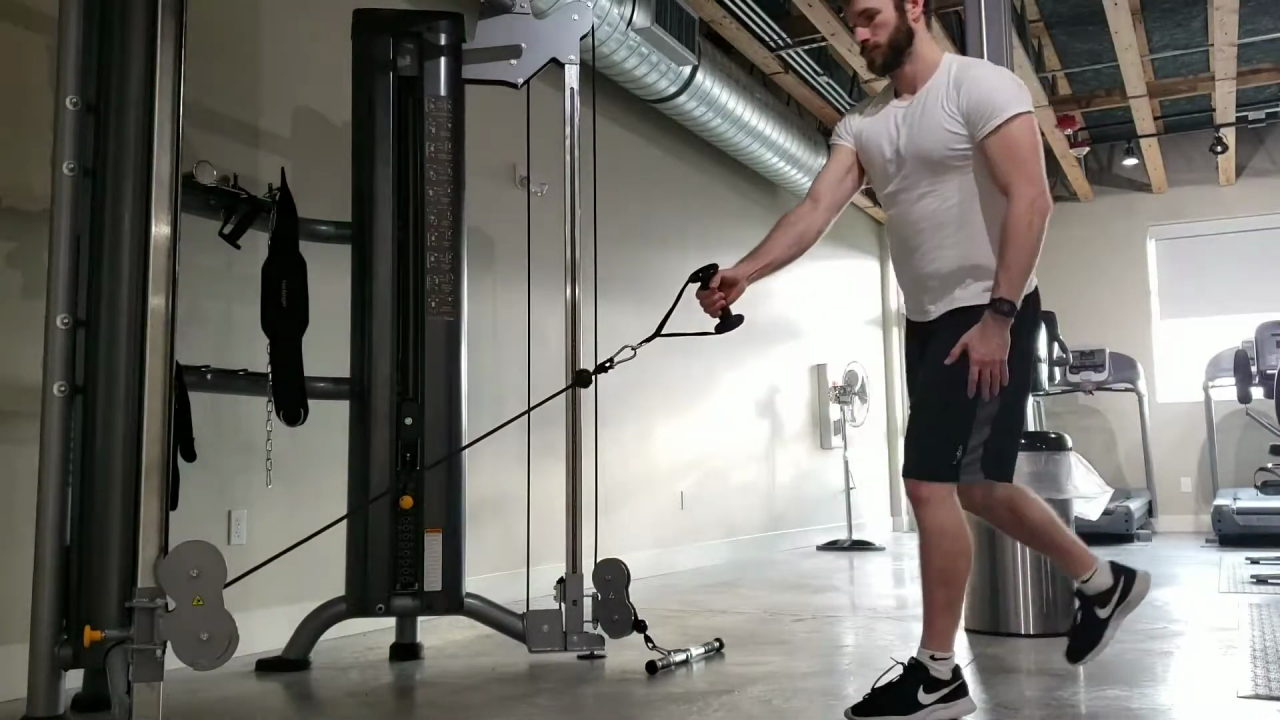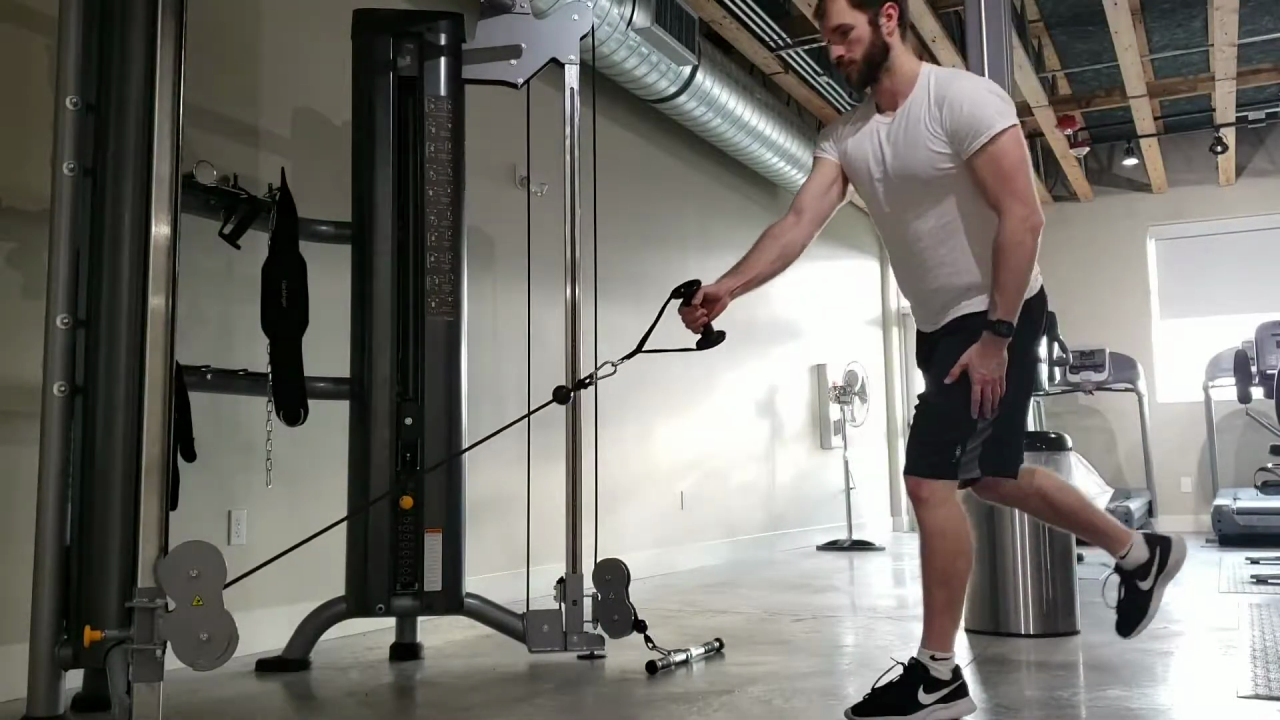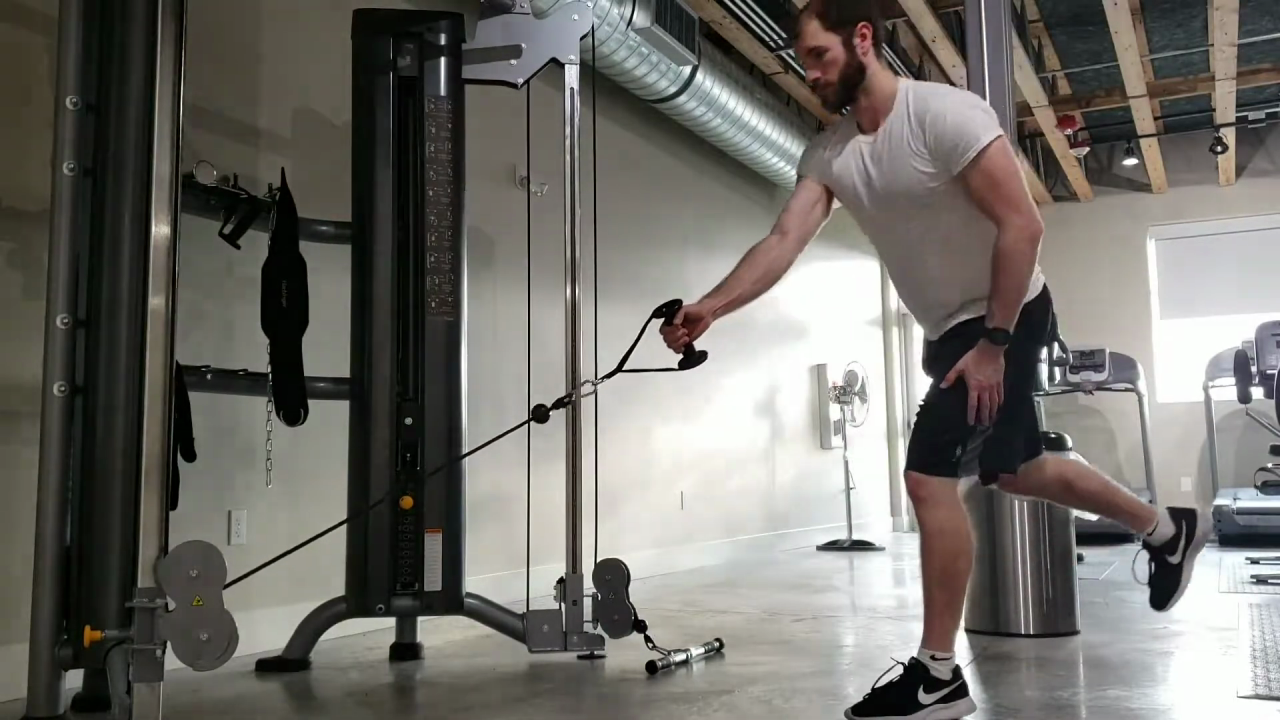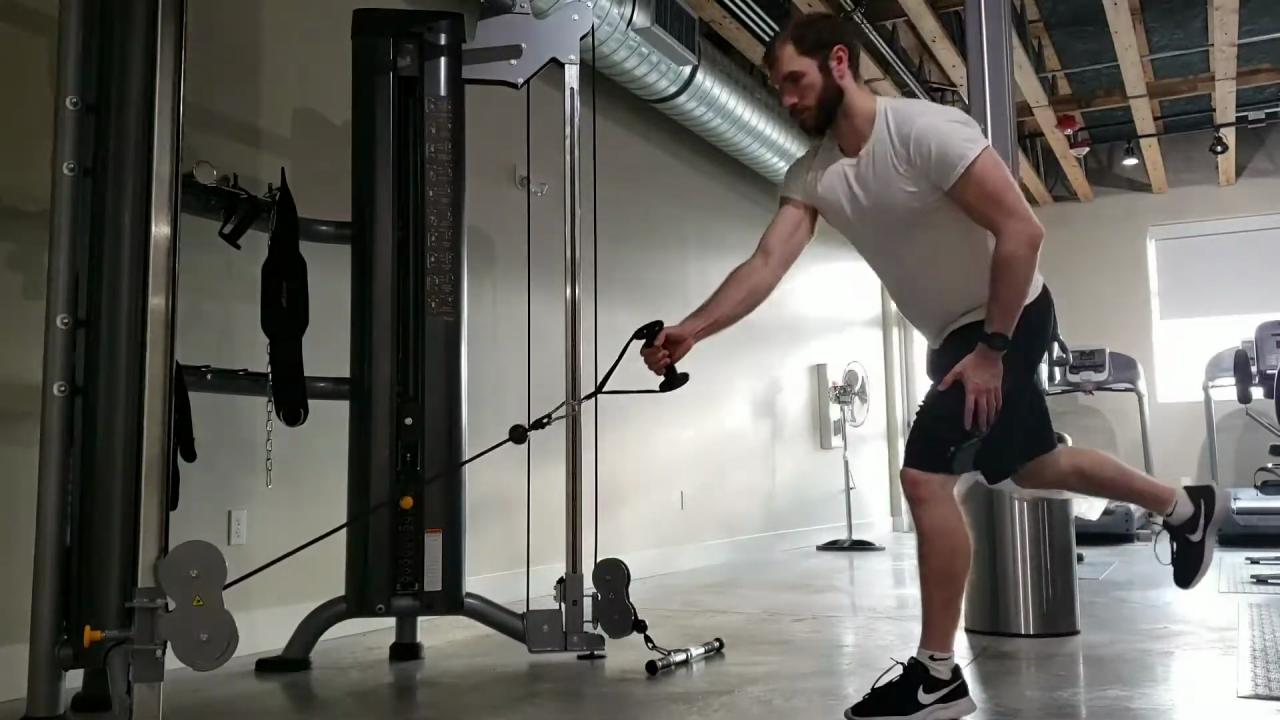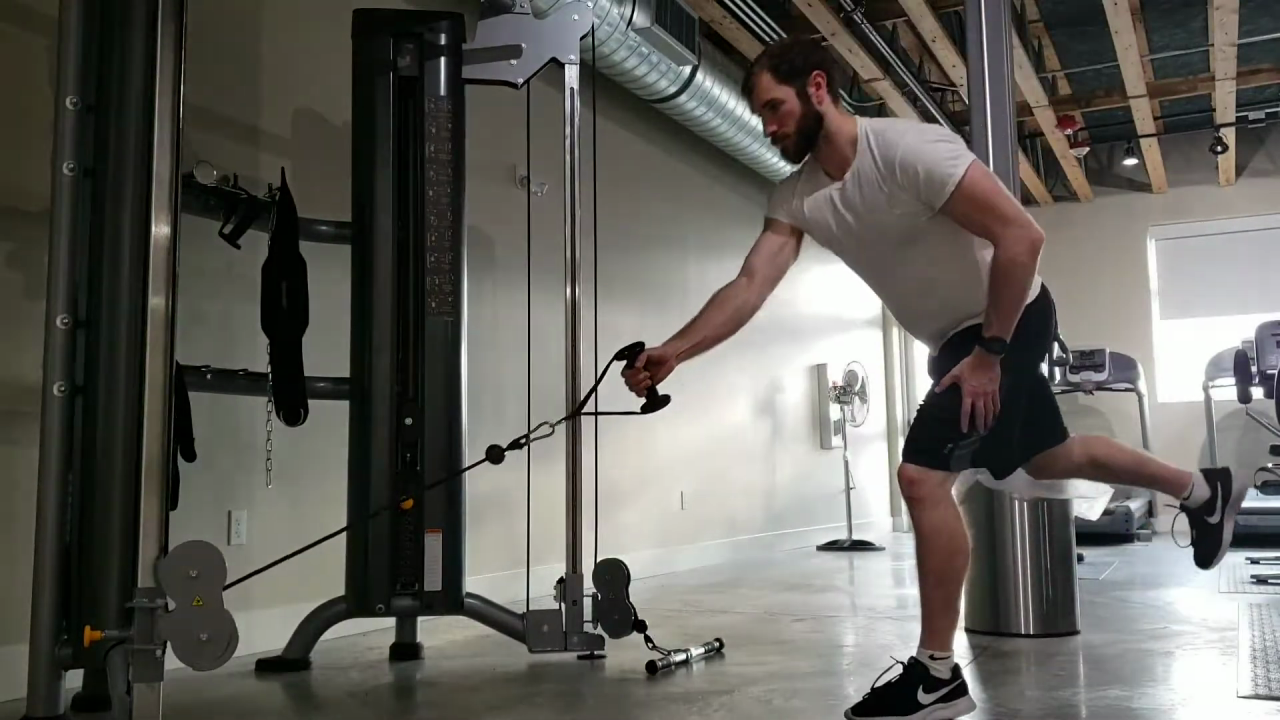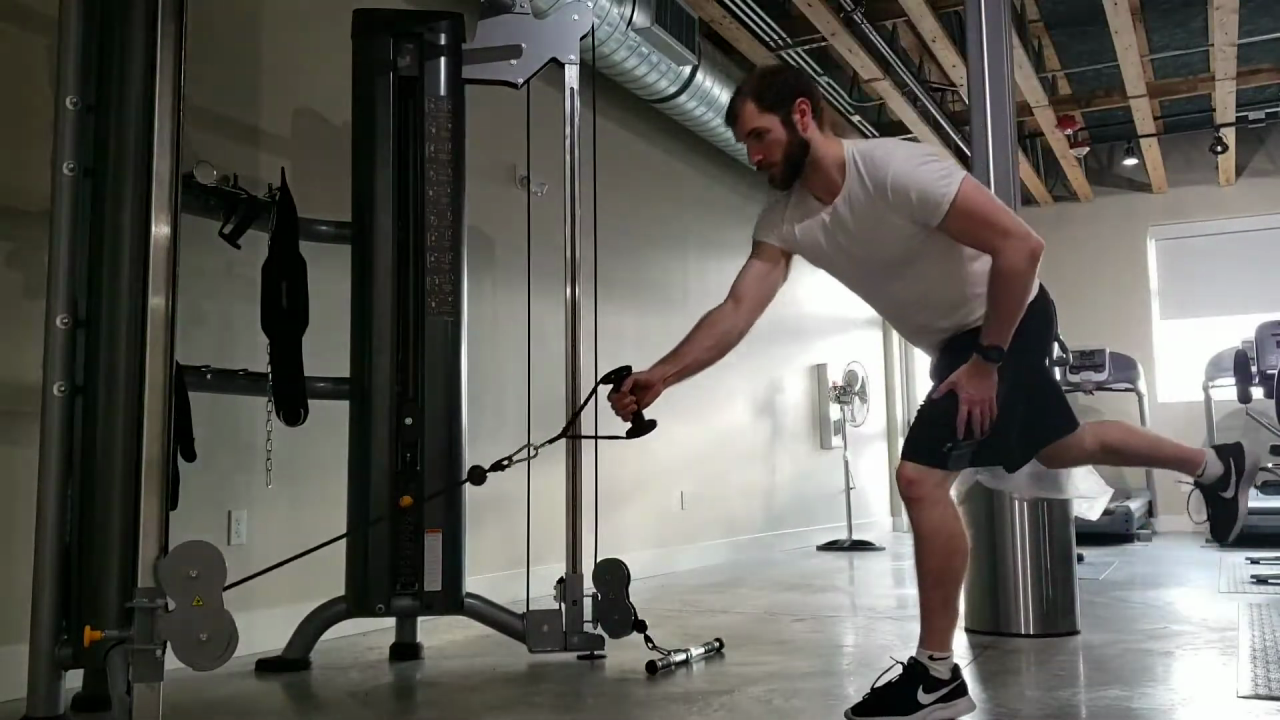
dt=0.2s
person 1, frame 1
left shoulder: (982, 86)
right shoulder: (864, 120)
left elbow: (1029, 200)
right elbow: (817, 206)
left wrist: (999, 315)
right wrist: (744, 272)
left hip: (985, 318)
right hip: (925, 321)
left knee: (932, 484)
right knee: (969, 480)
right ankle: (1103, 582)
person 1, frame 2
left shoulder: (963, 99)
right shoulder: (845, 135)
left elbow: (1023, 216)
right elbow: (800, 220)
left wrist: (997, 334)
right wrist: (727, 288)
left hip: (993, 319)
right hip: (937, 326)
left knee: (931, 480)
right knee: (989, 475)
right ankle: (1140, 554)
person 1, frame 3
left shoulder: (944, 113)
right shoulder: (827, 154)
left elbow: (1021, 226)
right elbow: (784, 241)
left wrist: (995, 343)
right wrist: (710, 307)
left hip: (1001, 318)
right hip: (948, 329)
left knee: (930, 478)
right knee: (1014, 469)
right ankle: (1166, 529)
person 1, frame 4
left shoulder: (926, 130)
right shoulder: (810, 175)
left elbow: (1021, 232)
right elbow: (765, 264)
left wrist: (993, 348)
right wrist: (692, 330)
left hip: (1005, 319)
right hip: (954, 334)
left knee: (925, 476)
right knee: (1034, 465)
right ankle: (1186, 508)
person 1, frame 5
left shoulder: (909, 149)
right shoulder: (796, 198)
left elbow: (1021, 237)
right elbow: (750, 286)
left wrist: (991, 353)
right wrist: (675, 351)
left hip: (1007, 321)
right hip: (956, 335)
left knee: (922, 476)
right knee: (1049, 458)
right ankle: (1202, 490)
person 1, frame 6
left shoulder: (897, 170)
right shoulder: (784, 221)
left elbow: (1021, 246)
right elbow: (737, 309)
left wrist: (987, 359)
right wrist: (661, 376)
left hip: (1006, 322)
right hip: (956, 340)
left knee: (920, 476)
right knee: (1063, 447)
right ankle: (1214, 467)
